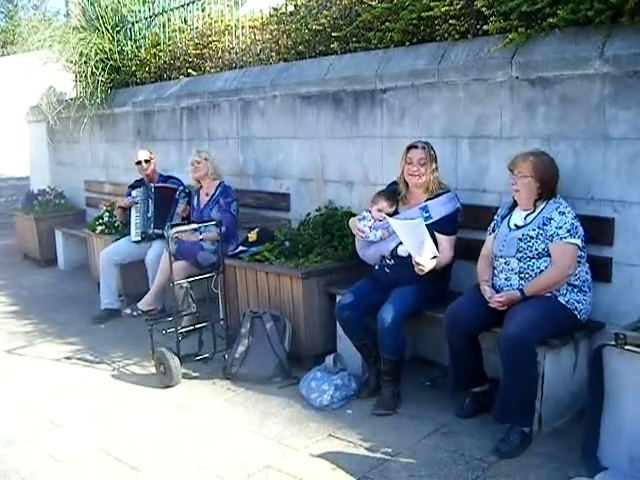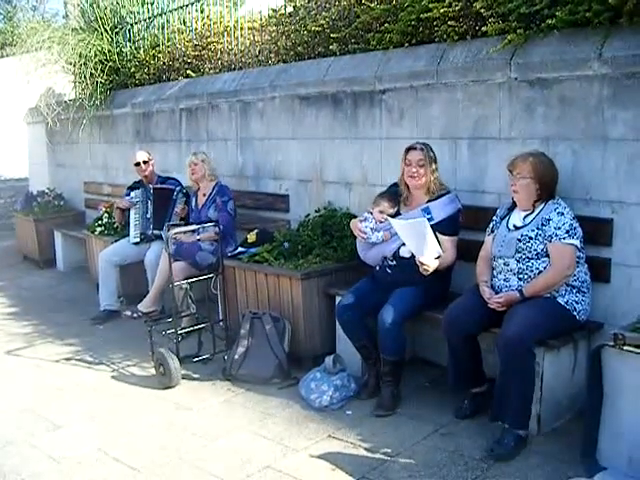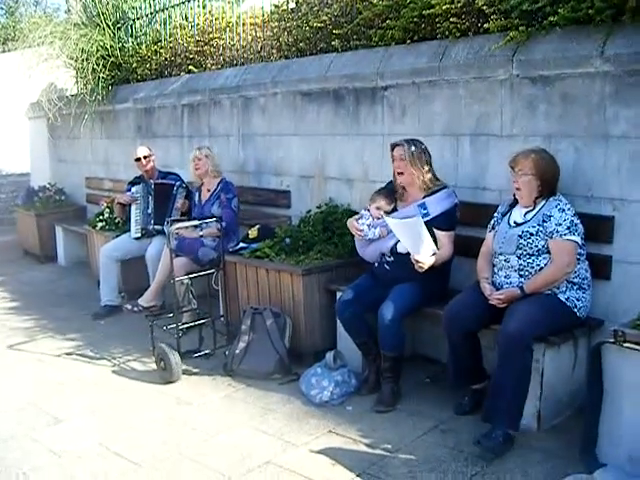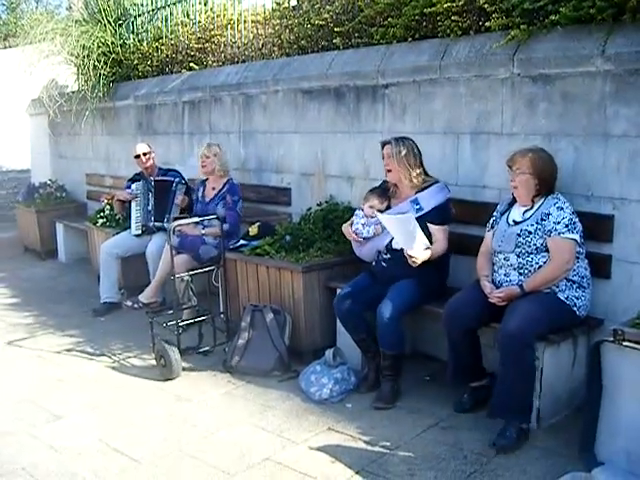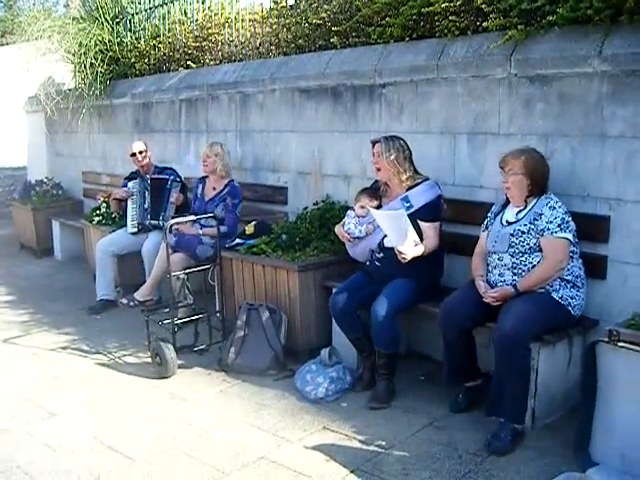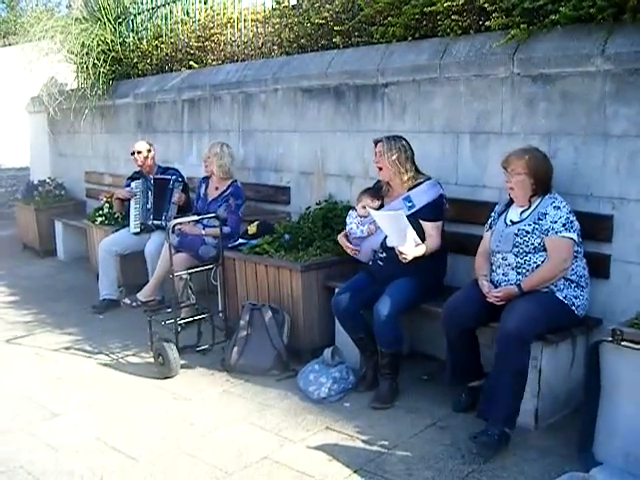
dt=0.3s
person 1, frame 1
left shoulder: (559, 214)
right shoulder: (505, 211)
left elbow: (563, 269)
right elbow: (486, 255)
left wrist: (520, 294)
right wrist: (485, 286)
left hip: (553, 297)
right hip: (502, 293)
left knee: (515, 335)
right knee: (456, 317)
left ankle: (520, 425)
right ankle: (478, 387)
person 1, frame 2
left shoulder: (558, 214)
right shoulder: (504, 213)
left elbow: (563, 270)
right elbow: (485, 255)
left wrist: (519, 294)
right wrist: (484, 286)
left hip: (552, 298)
right hip: (500, 293)
left knee: (514, 336)
right knee: (455, 318)
left ankle: (516, 428)
right ankle: (477, 388)
person 1, frame 3
left shoulder: (559, 211)
right shoulder: (506, 209)
left elbow: (563, 266)
right elbow: (486, 252)
left wrist: (519, 291)
right wrist: (485, 282)
left hip: (552, 295)
right hip: (501, 290)
left knee: (514, 332)
right knee: (455, 314)
left ankle: (504, 426)
right ankle: (477, 384)
person 1, frame 4
left shoulder: (557, 210)
right shoulder: (505, 208)
left elbow: (562, 264)
right elbow: (485, 252)
left wrist: (520, 290)
right wrist: (486, 281)
left hip: (553, 293)
right hip: (502, 289)
left knee: (514, 331)
right knee: (455, 312)
left ankle: (518, 419)
right ankle: (477, 382)
person 1, frame 5
left shoulder: (550, 209)
right shoulder: (499, 209)
left elbow: (555, 263)
right elbow: (480, 252)
left wrist: (514, 290)
right wrist: (480, 281)
left hip: (547, 293)
right hip: (496, 289)
left knee: (509, 331)
right knee: (451, 312)
left ankle: (513, 421)
right ankle: (472, 382)
person 1, frame 6
left shoulder: (555, 209)
right shoulder: (502, 209)
left elbow: (560, 263)
right elbow: (484, 251)
left wrist: (517, 289)
right wrist: (484, 280)
left hip: (551, 292)
right hip: (500, 288)
left knee: (512, 330)
right knee: (454, 311)
left ankle: (500, 424)
right ankle: (474, 381)
person 2, frame 1
left shoulder: (442, 203)
right shoulder: (393, 191)
left elbow: (447, 251)
left wrist: (431, 263)
right wrist: (355, 222)
left hip: (421, 281)
right hip: (384, 275)
left knee: (387, 317)
right knee: (344, 309)
left ankle: (390, 386)
right ankle: (374, 368)
person 2, frame 2
left shoulder: (443, 204)
right shoulder: (394, 193)
left elbow: (450, 252)
left wrist: (435, 264)
right wrist: (356, 223)
left hip: (421, 281)
right hip: (384, 275)
left knee: (388, 318)
right knee: (345, 309)
left ankle: (390, 386)
right ankle: (374, 369)
person 2, frame 3
left shoulder: (439, 199)
right shoulder: (391, 190)
left elbow: (446, 248)
left wrist: (431, 260)
right wrist: (354, 222)
left hip: (421, 278)
right hip: (384, 271)
left knee: (388, 314)
right knee: (345, 305)
left ankle: (391, 382)
right ankle: (374, 365)
person 2, frame 4
left shoulder: (433, 194)
right shoulder: (385, 190)
left elbow: (441, 243)
left wrist: (425, 254)
right wrist: (349, 226)
left hip: (420, 275)
right hip: (383, 270)
left knee: (387, 312)
right knee: (343, 304)
left ankle: (390, 380)
right ankle: (373, 363)
person 2, frame 5
left shoulder: (423, 192)
right shoulder: (378, 189)
left elbow: (432, 240)
left wrist: (415, 251)
right wrist: (341, 227)
left hip: (414, 273)
right hip: (377, 269)
left knee: (381, 311)
right knee: (338, 302)
left ankle: (385, 379)
right ankle: (368, 362)
person 2, frame 6
left shoulder: (425, 191)
right shoulder: (380, 189)
left elbow: (434, 239)
left wrist: (416, 250)
right wrist: (345, 235)
left hip: (417, 272)
right hip: (380, 268)
left knee: (384, 310)
right knee: (341, 302)
left ankle: (389, 379)
right ankle: (371, 362)
person 3, frame 1
left shoulder: (172, 183)
right shoulder: (135, 188)
right elbow: (121, 218)
right wrist: (120, 204)
left knee: (152, 258)
right knee: (106, 256)
right ankle: (111, 306)
person 3, frame 2
left shoulder: (171, 184)
right shoulder: (133, 189)
right elbow: (119, 220)
left wrist: (184, 211)
right wrist: (118, 206)
left knee: (151, 259)
right knee: (106, 257)
right ankle: (110, 307)
person 3, frame 3
left shoulder: (172, 179)
right shoulder: (134, 184)
left elbow: (189, 203)
right elbow: (120, 214)
left wrist: (184, 206)
right wrist: (119, 200)
left knee: (153, 254)
right knee: (107, 252)
right ankle: (110, 302)
person 3, frame 4
left shoulder: (172, 175)
right shoulder: (134, 181)
left elbow: (189, 203)
left wrist: (184, 202)
right wrist: (118, 197)
left hip: (165, 229)
left knee: (153, 251)
right knee: (107, 249)
right ankle: (111, 298)
person 3, frame 5
left shoulder: (168, 174)
right shoulder: (130, 180)
left elbow: (185, 201)
right elbow: (116, 209)
left wrist: (180, 200)
right wrist: (114, 196)
left hip: (161, 227)
left knee: (149, 249)
right knee: (103, 246)
right ankle: (107, 296)
person 3, frame 6
left shoulder: (171, 174)
right shoulder: (134, 179)
left elbow: (187, 203)
right elbow: (120, 209)
left wrist: (182, 200)
right wrist: (117, 196)
left knee: (151, 249)
right knee: (106, 246)
right ankle: (110, 296)
person 4, frame 1
left shoulder: (224, 191)
right shoulder: (196, 194)
left elbow: (228, 230)
right elbow: (194, 225)
left wrist: (198, 237)
right wrist: (185, 234)
left hip: (219, 248)
right hip: (199, 246)
left knee: (171, 250)
right knee: (178, 267)
left ankle: (151, 300)
person 4, frame 2
left shoulder: (221, 191)
right shoulder: (194, 196)
left elbow: (225, 228)
right elbow: (193, 227)
left wrist: (195, 237)
right wrist: (184, 235)
left hip: (218, 249)
right hip: (199, 247)
left knee: (169, 251)
right knee: (177, 268)
left ankle: (151, 302)
person 4, frame 3
left shoulder: (226, 187)
right shoulder: (197, 191)
left elbow: (228, 225)
right elbow: (195, 222)
left wrist: (198, 233)
right wrist: (186, 231)
left hip: (220, 245)
right hip: (200, 242)
left knee: (171, 246)
right knee: (179, 264)
left ankle: (152, 296)
person 4, frame 4
left shoulder: (231, 188)
right shoulder: (201, 186)
left elbow: (232, 226)
right elbow: (196, 217)
left wrist: (200, 231)
right wrist: (189, 227)
left hip: (220, 243)
right hip: (200, 239)
left knee: (173, 243)
right knee: (180, 260)
left ankle: (152, 293)
person 4, frame 5
left shoulder: (232, 189)
right shoulder: (201, 183)
left elbow: (230, 229)
right elbow: (193, 214)
left wrist: (198, 231)
right wrist: (185, 225)
left hip: (216, 242)
right hip: (195, 237)
left knee: (170, 242)
right knee: (175, 259)
left ankle: (147, 291)
person 4, frame 6
left shoulder: (234, 190)
right shoulder: (204, 182)
left elbow: (232, 229)
right elbow: (196, 213)
left wrist: (200, 231)
right wrist: (188, 225)
left hip: (218, 242)
right hip: (198, 237)
left knee: (172, 242)
right knee: (178, 258)
left ankle: (150, 291)
